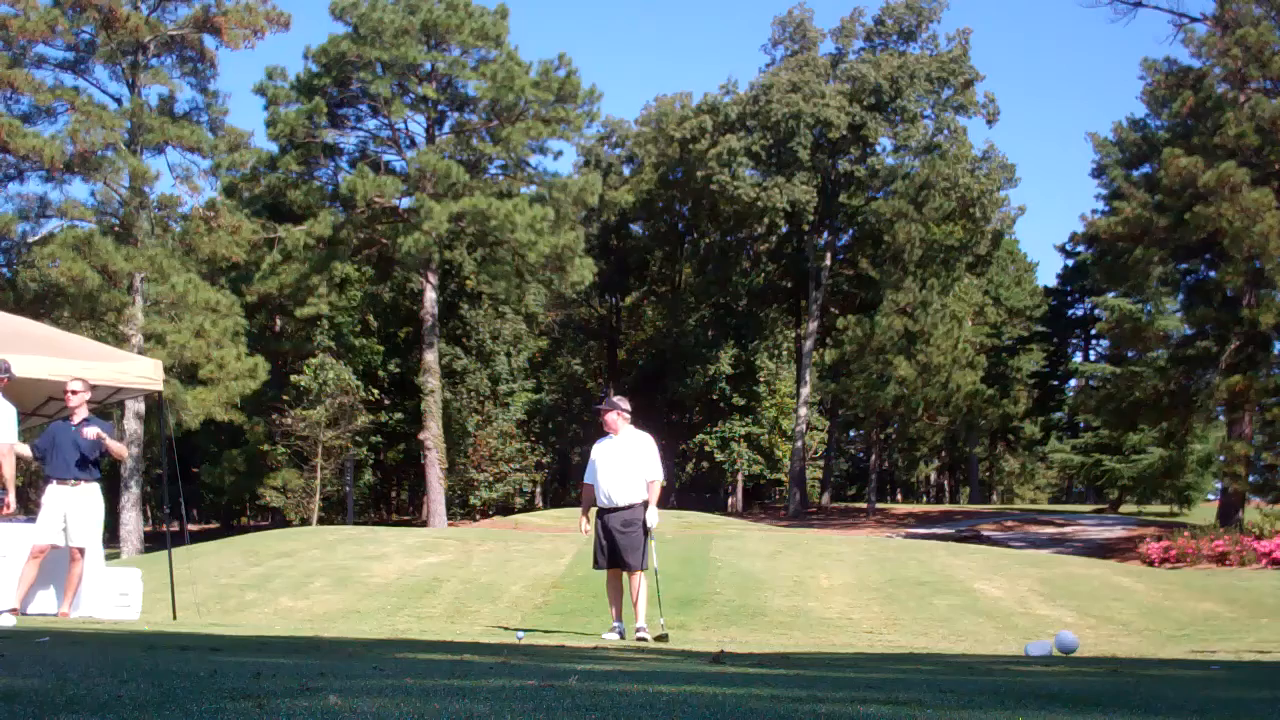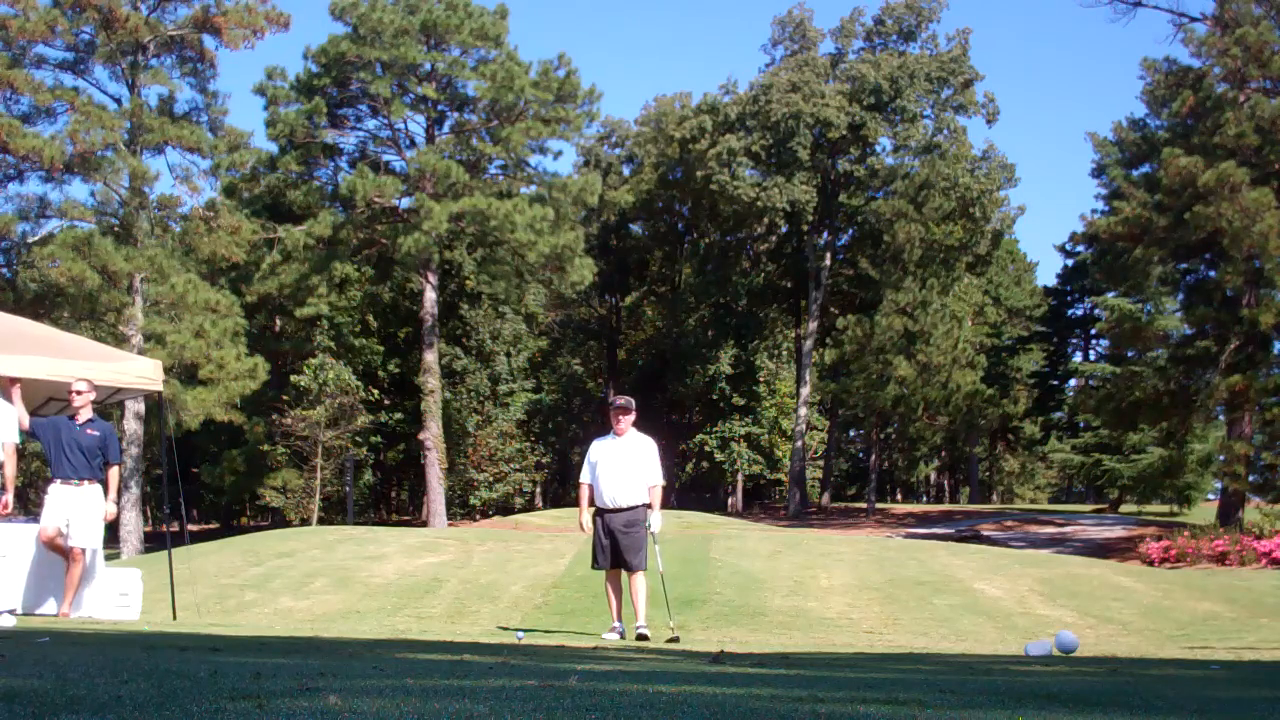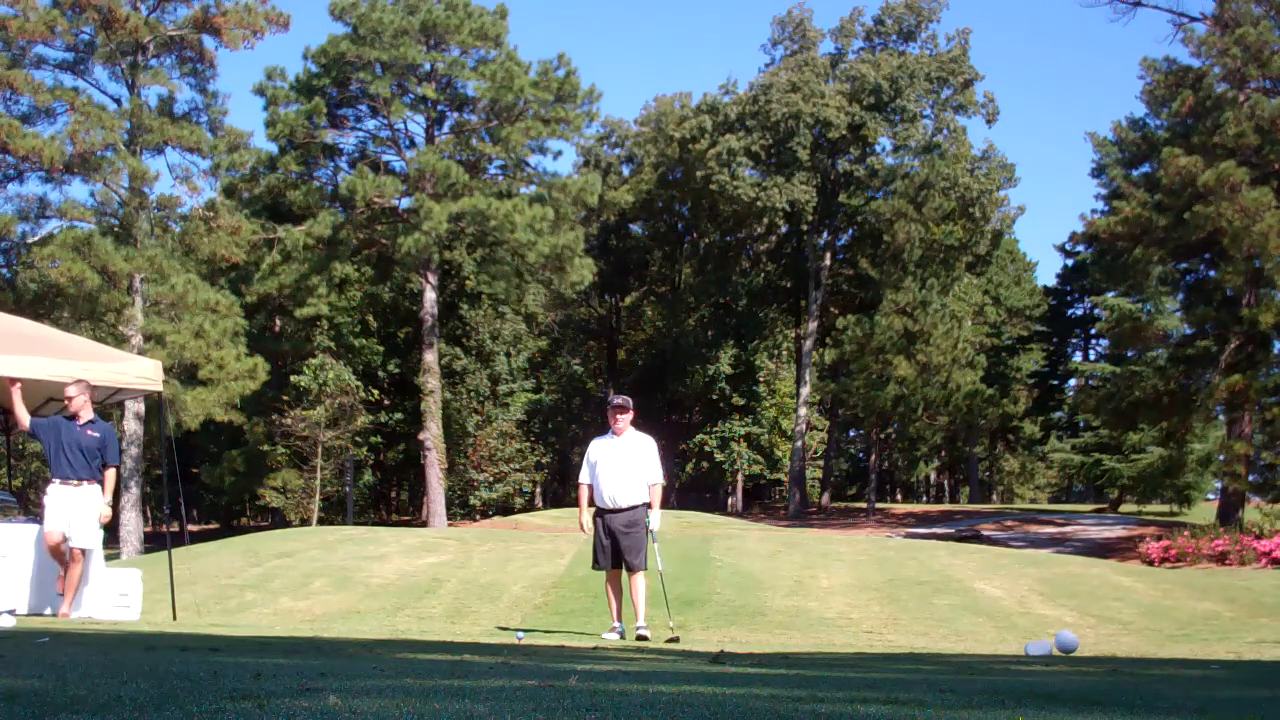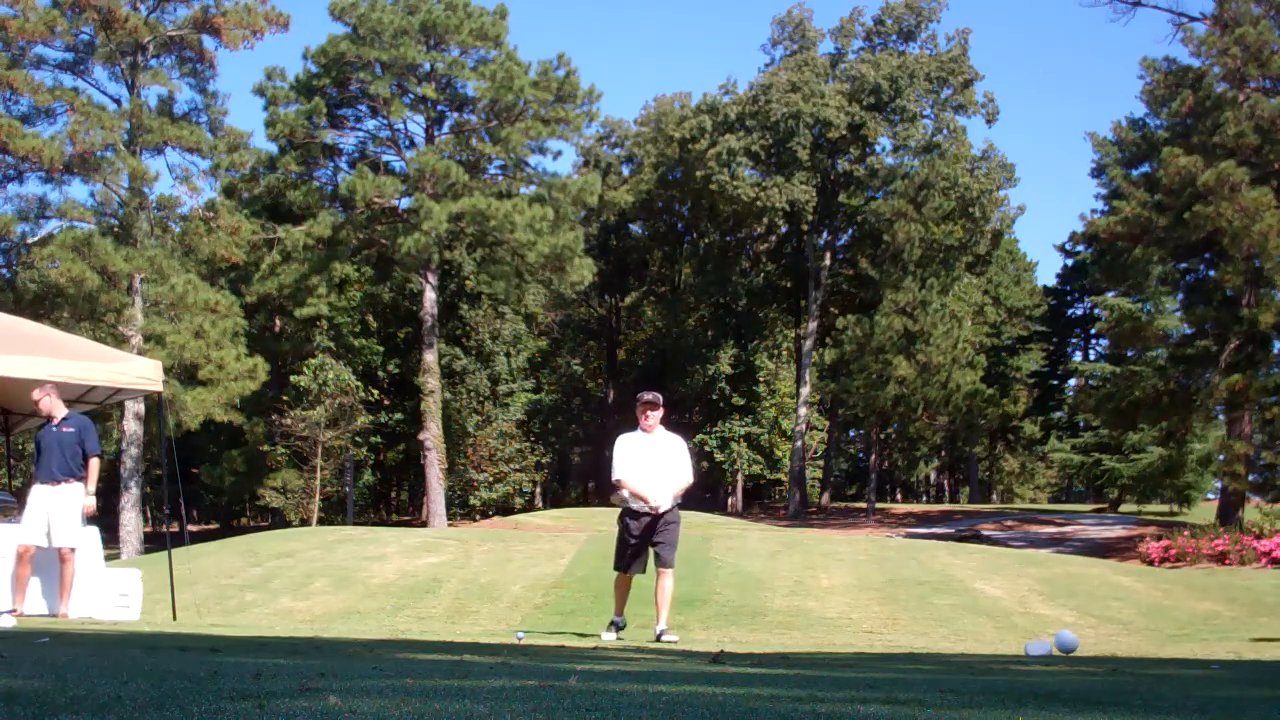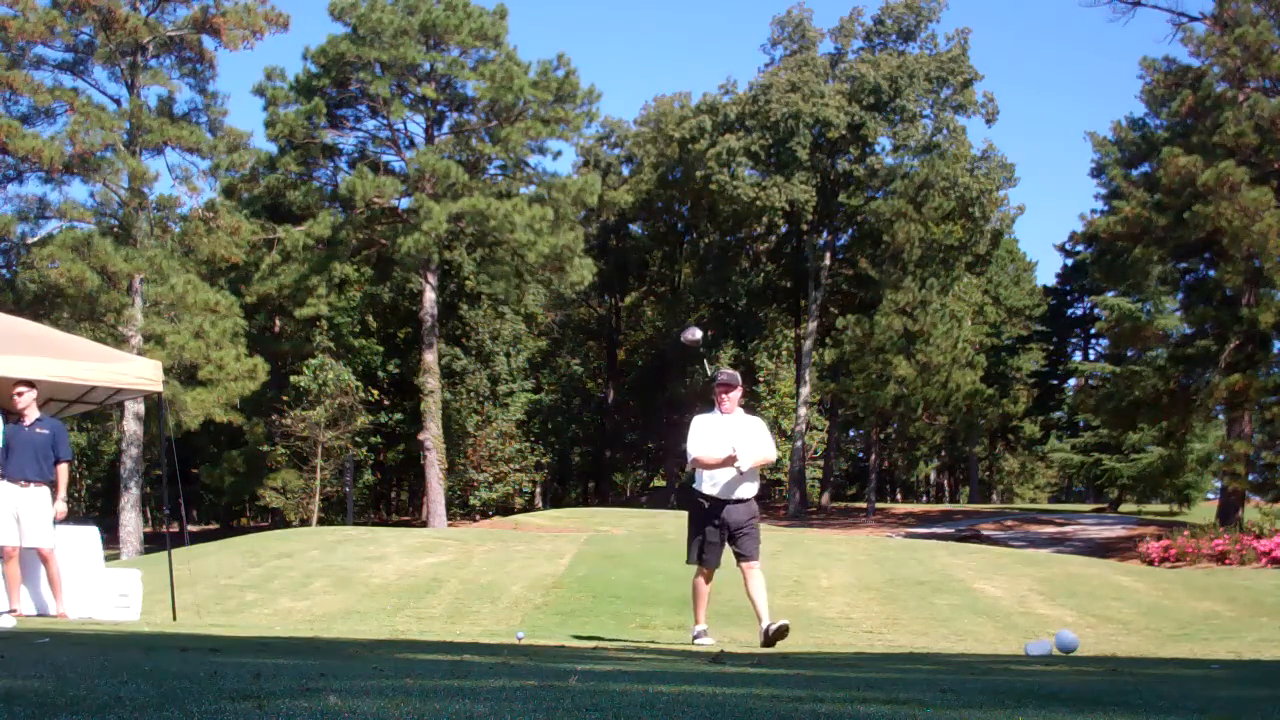
dt=1s
person 1, frame 1
left shoulder: (643, 441)
right shoulder: (600, 445)
left elbow: (655, 477)
right elbow: (589, 483)
left wrist: (652, 507)
right wrist: (584, 513)
left hip: (633, 513)
right hip: (604, 514)
left knee: (635, 570)
right knee: (612, 571)
left ankle: (640, 625)
right ankle: (617, 625)
person 1, frame 2
left shoulder: (646, 444)
right shoulder: (598, 445)
left elbow: (655, 482)
right elbow: (586, 482)
left wrist: (656, 512)
right wrist: (583, 512)
left hip: (633, 514)
right hip: (603, 515)
left knee: (636, 570)
right knee: (611, 571)
left ankle: (641, 624)
right ankle: (617, 625)
person 1, frame 3
left shoulder: (645, 442)
right shoulder: (596, 444)
left elbow: (655, 480)
right elbow: (585, 482)
left wrist: (655, 510)
right wrist: (583, 512)
left hip: (634, 514)
right hip: (603, 515)
left knee: (636, 570)
right knee: (611, 571)
left ankle: (640, 624)
right ankle: (617, 625)
person 1, frame 4
left shoulder: (676, 442)
right shoulder: (625, 441)
left elbow: (686, 477)
right elbow: (620, 478)
left wrist: (669, 496)
right wrist: (645, 497)
left hip: (666, 516)
right hip: (633, 516)
left knee: (665, 569)
right knee: (625, 571)
left ankle: (661, 627)
right ankle: (617, 620)
person 1, frame 5
left shoulder: (755, 424)
right shoulder: (701, 422)
left elbow: (769, 454)
right elbow: (695, 459)
left wrist: (748, 461)
right wrist: (725, 461)
left hip: (745, 505)
right hip: (709, 504)
left knee: (752, 564)
right knee: (705, 569)
left ankle: (766, 625)
right ankle: (700, 628)
person 2, frame 1
left shoulder: (100, 426)
right shoulder: (55, 428)
left elbow: (122, 453)
right elbow: (33, 451)
left wrist: (102, 437)
left hip: (85, 493)
right hip: (55, 492)
left knee: (76, 553)
right knee: (38, 549)
left ankle: (65, 609)
right ankle: (15, 604)
person 2, frame 2
left shoulder: (105, 429)
right shoulder: (56, 424)
left elbow: (113, 467)
right elbow: (25, 423)
left wrist: (111, 500)
right wrist: (15, 391)
left hip: (88, 493)
right hip: (59, 491)
left knee: (78, 552)
right knee: (47, 535)
left ankle: (65, 608)
right ankle: (67, 557)
person 2, frame 3
left shoulder: (105, 430)
right shoulder: (57, 424)
left elbow: (110, 469)
right elbow: (25, 423)
left wrist: (107, 502)
right wrist: (15, 391)
left hip: (88, 493)
right hip: (58, 491)
left knee: (77, 553)
right knee: (53, 539)
left ankle: (65, 609)
right ankle: (64, 568)
person 2, frame 4
left shoulder: (82, 423)
right shoulder: (42, 431)
left elbow: (93, 459)
left wrist: (90, 492)
right wrist: (35, 490)
left hip: (69, 491)
right hip: (39, 492)
left knee: (66, 552)
right knee: (24, 550)
left ankle: (63, 609)
right ankle: (18, 607)
person 2, frame 5
left shoulder: (54, 427)
left elbow: (62, 464)
left wrist: (61, 498)
left hip: (38, 493)
left knee: (46, 552)
left ankle: (60, 608)
